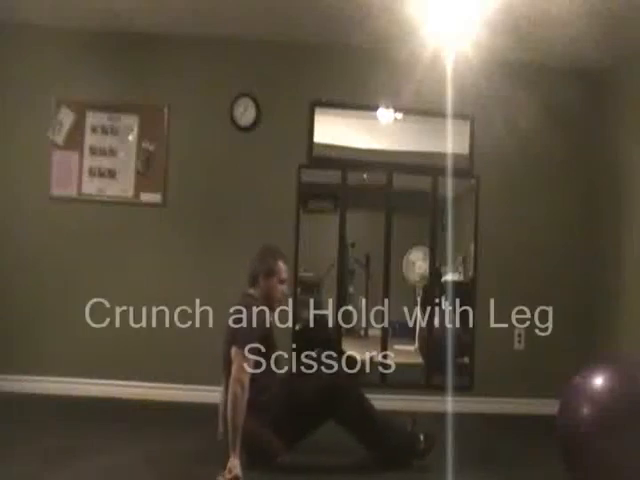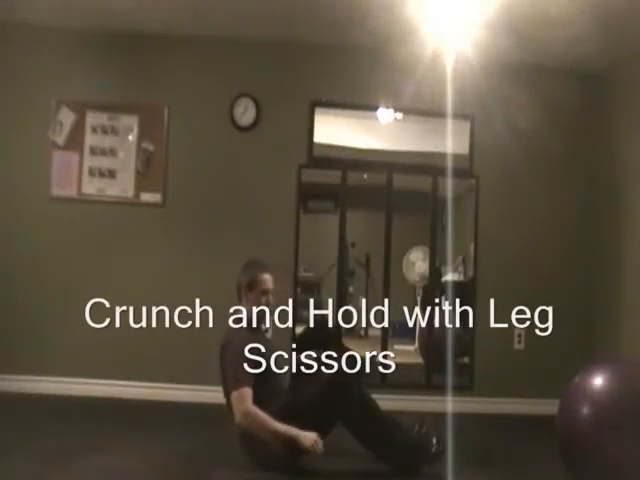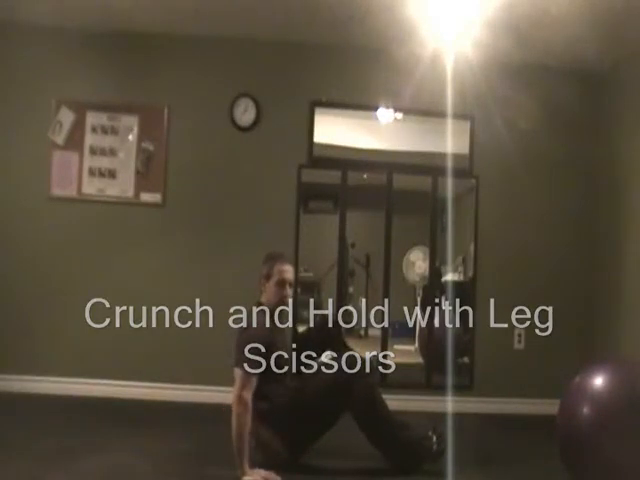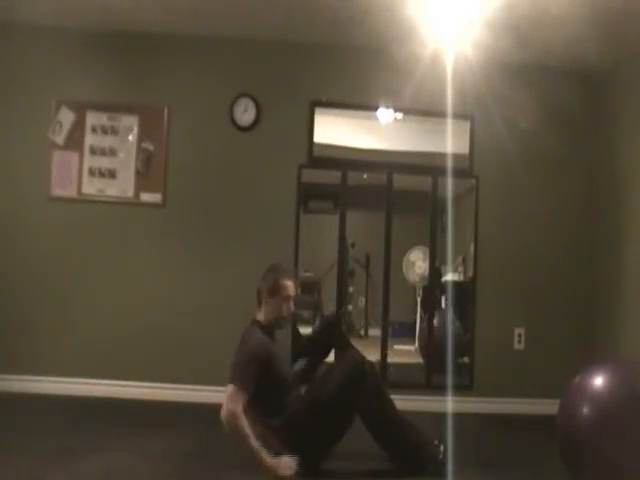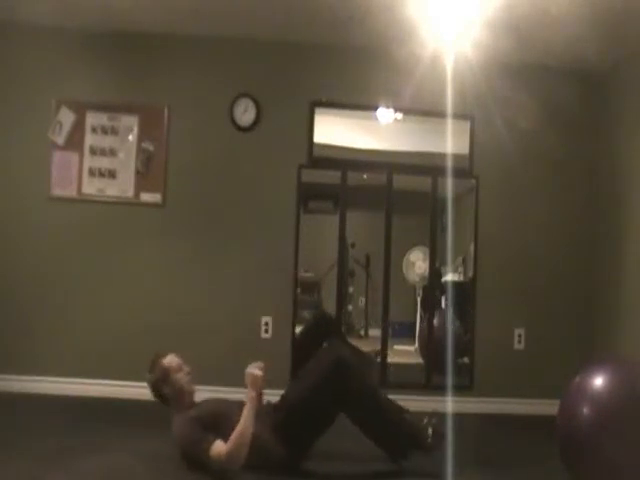
dt=1s
person 1, frame 1
left shoulder: (251, 311)
right shoulder: (253, 317)
right elbow: (239, 382)
right wrist: (235, 456)
left hip: (265, 411)
right hip: (262, 430)
right knee: (336, 385)
right ankle: (398, 446)
person 1, frame 2
left shoulder: (254, 331)
right shoulder: (239, 343)
right elbow: (243, 413)
right wrist: (298, 435)
left hip: (279, 418)
right hip: (272, 445)
right knee: (339, 382)
right ankle: (405, 451)
person 1, frame 3
left shoulder: (277, 319)
right shoulder: (256, 331)
right elbow: (241, 399)
left hip: (285, 418)
right hip: (276, 438)
right knee: (349, 376)
right ankle: (409, 450)
person 1, frame 4
left shoulder: (266, 334)
right shoulder: (255, 344)
right elbow: (230, 412)
right wrist: (268, 460)
left hip: (297, 425)
right hip: (295, 443)
right knee: (358, 370)
right ankle: (417, 456)
person 1, frame 5
left shoulder: (198, 411)
right shoulder: (185, 427)
right elbow: (231, 459)
left wrist: (255, 393)
right wrist: (252, 395)
left hip: (277, 421)
right hip: (281, 444)
right knee: (338, 362)
right ankle: (411, 439)
